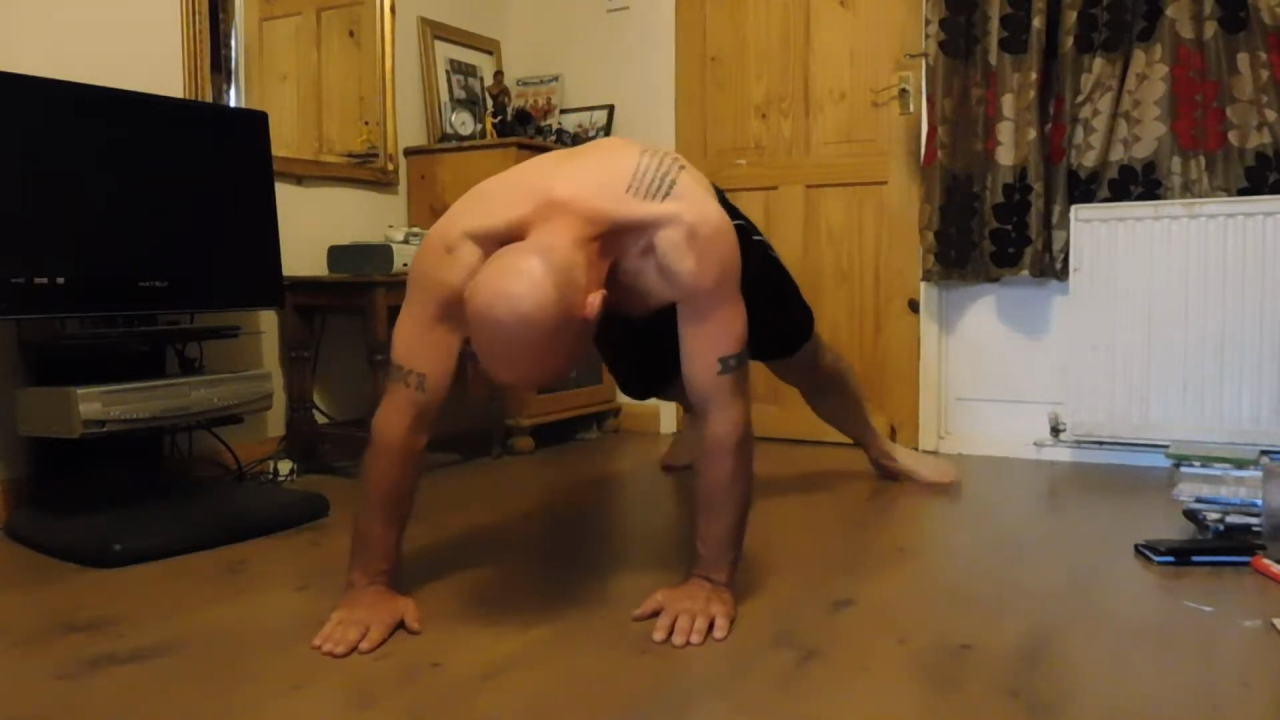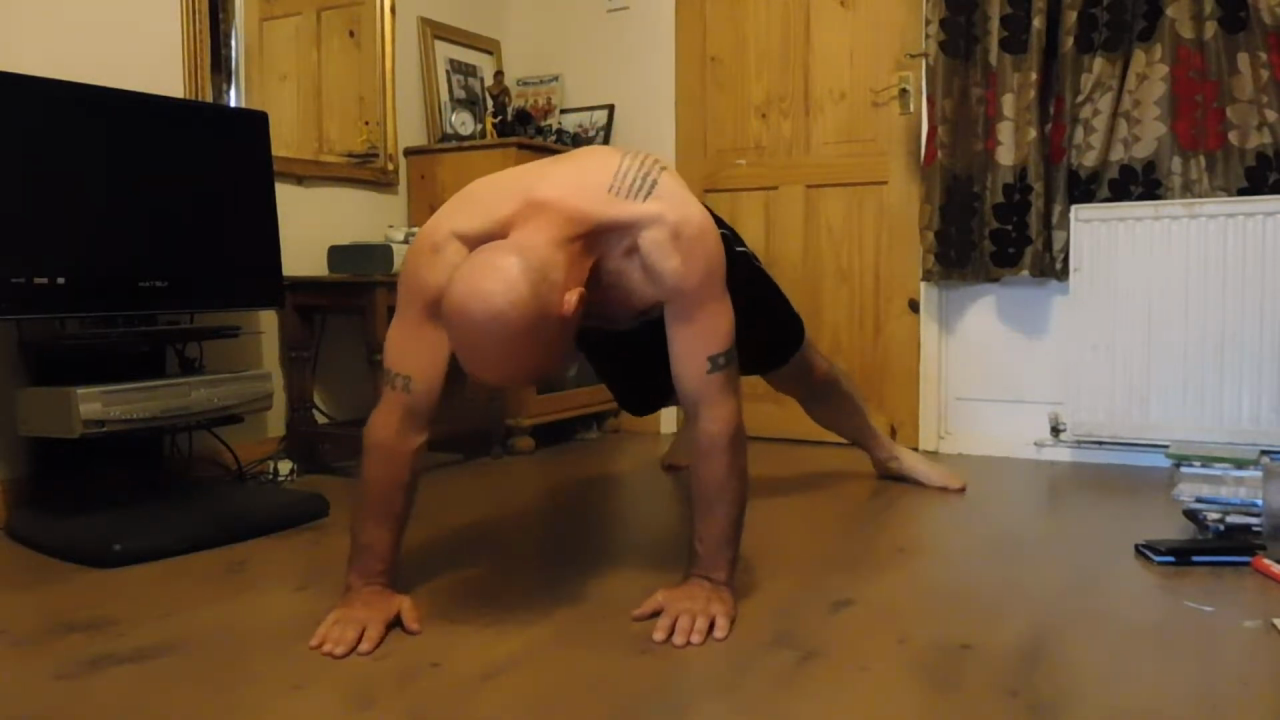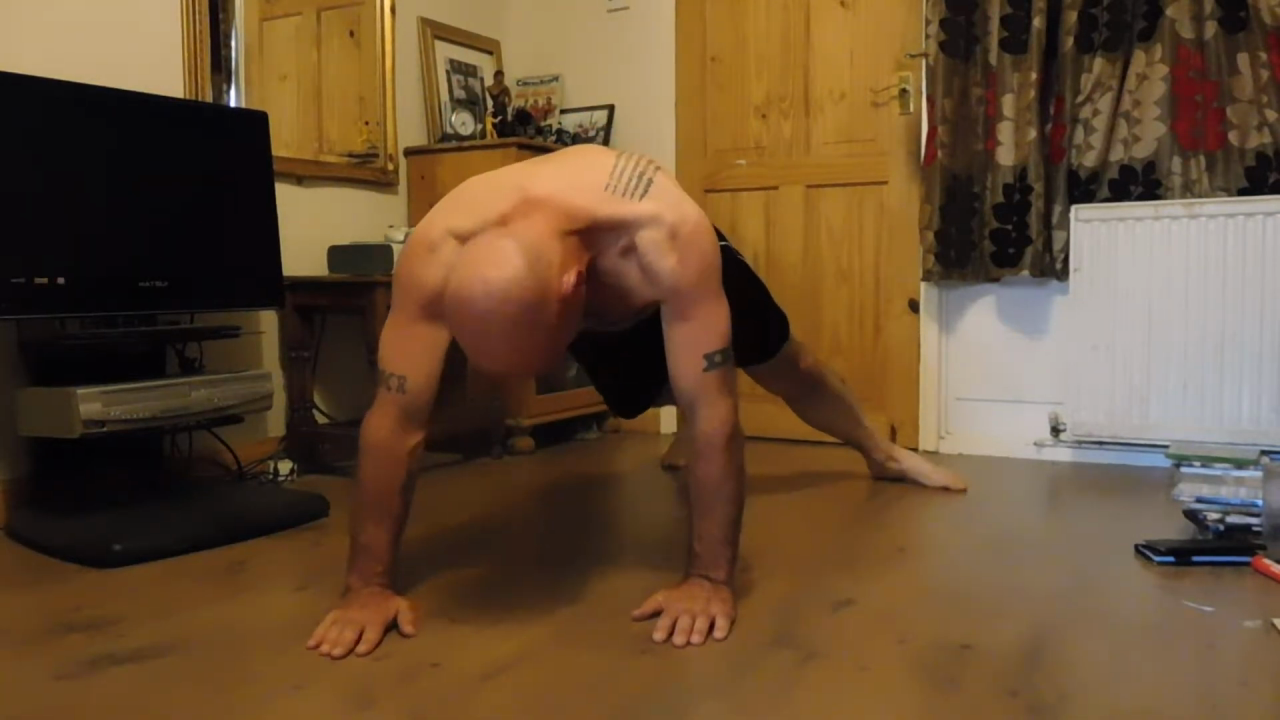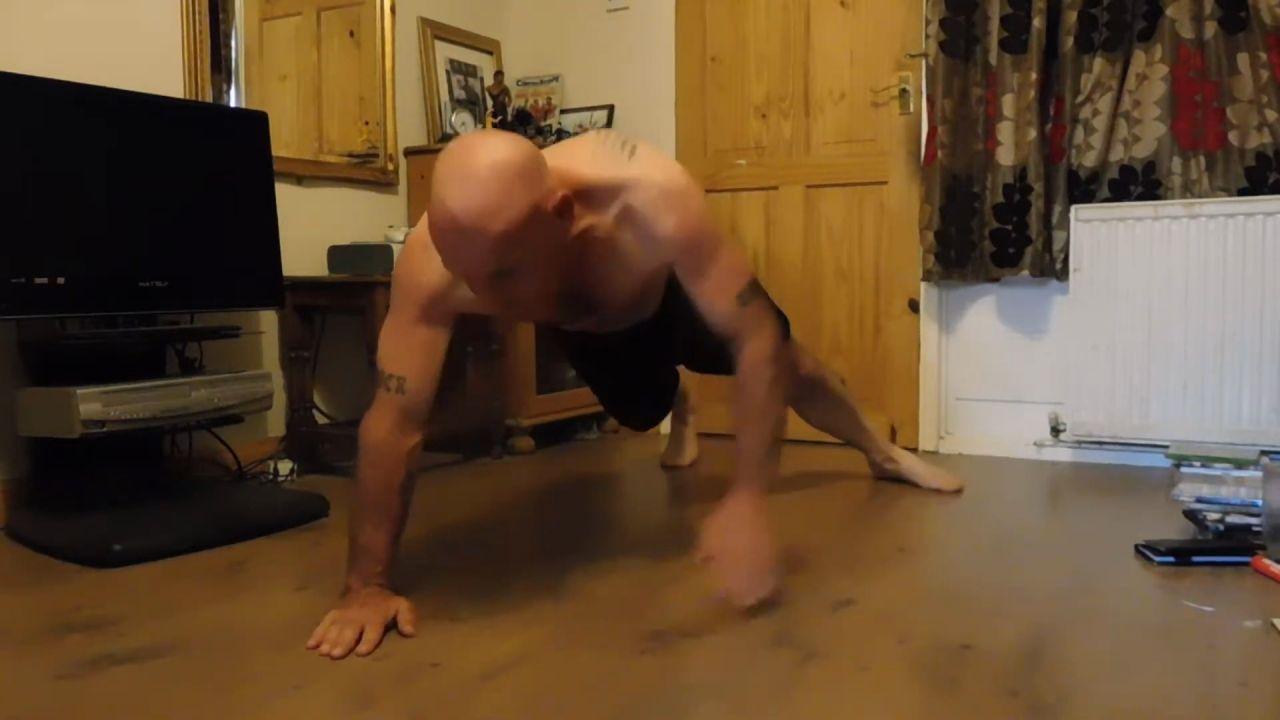
dt=0.5s
person 1, frame 1
left shoulder: (690, 236)
right shoulder: (458, 250)
left elbow: (726, 412)
right elbow: (404, 414)
left wrist: (710, 579)
right wrist: (370, 582)
left hip: (686, 247)
right hip: (612, 273)
left knee: (801, 360)
right knee: (660, 385)
left ankle: (880, 449)
right ankle: (690, 430)
person 1, frame 2
left shoulder: (673, 236)
right shoulder: (444, 253)
left elbow: (715, 412)
right elbow: (398, 419)
left wrist: (710, 578)
right wrist: (369, 583)
left hip: (689, 264)
left knee: (796, 369)
right knee: (651, 398)
left ankle: (883, 451)
right ankle: (684, 429)
person 1, frame 3
left shoulder: (669, 237)
right shoulder: (436, 254)
left elbow: (711, 410)
right elbow: (394, 420)
left wrist: (708, 578)
right wrist: (367, 584)
left hip: (669, 279)
left knee: (784, 368)
right knee: (643, 397)
left ankle: (879, 451)
right ankle: (682, 433)
person 1, frame 4
left shoulder: (653, 199)
right shoulder: (435, 254)
left elbow: (758, 339)
right elbow: (393, 421)
left wrist: (748, 498)
right wrist: (367, 586)
left hip: (674, 282)
right hip: (584, 327)
left knee: (791, 367)
right knee: (640, 413)
left ankle: (880, 452)
right ankle: (680, 416)
